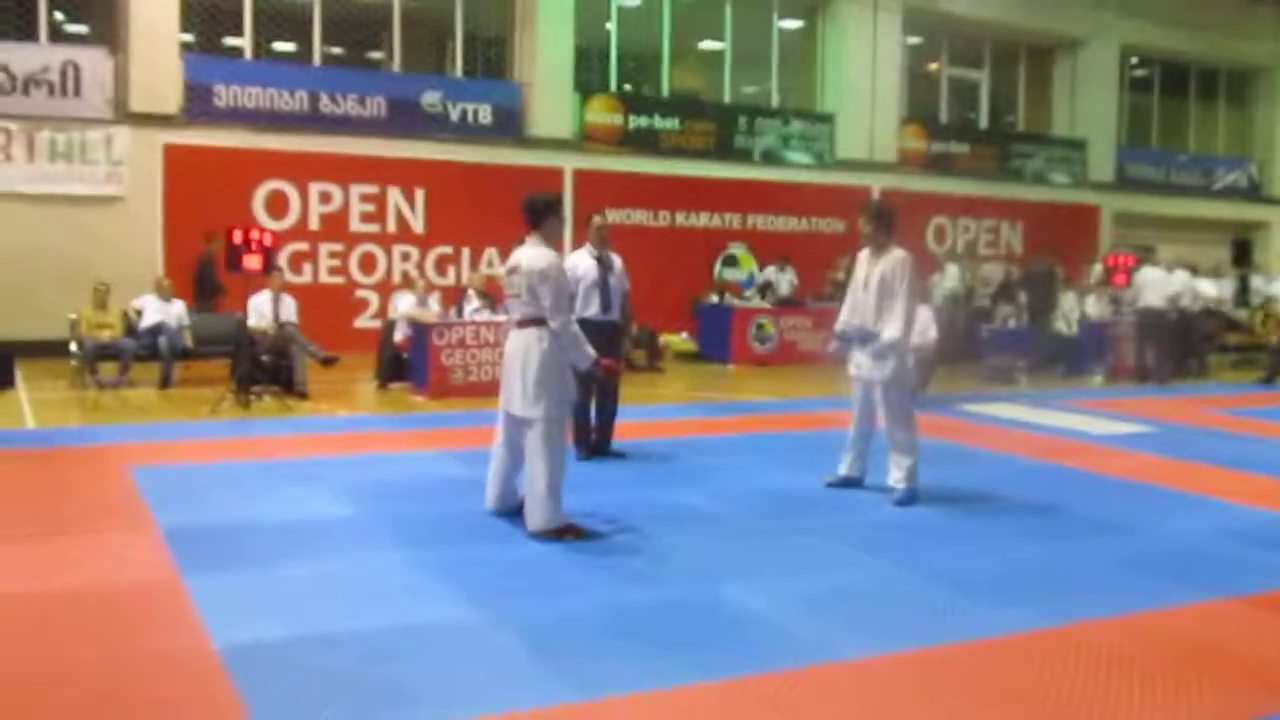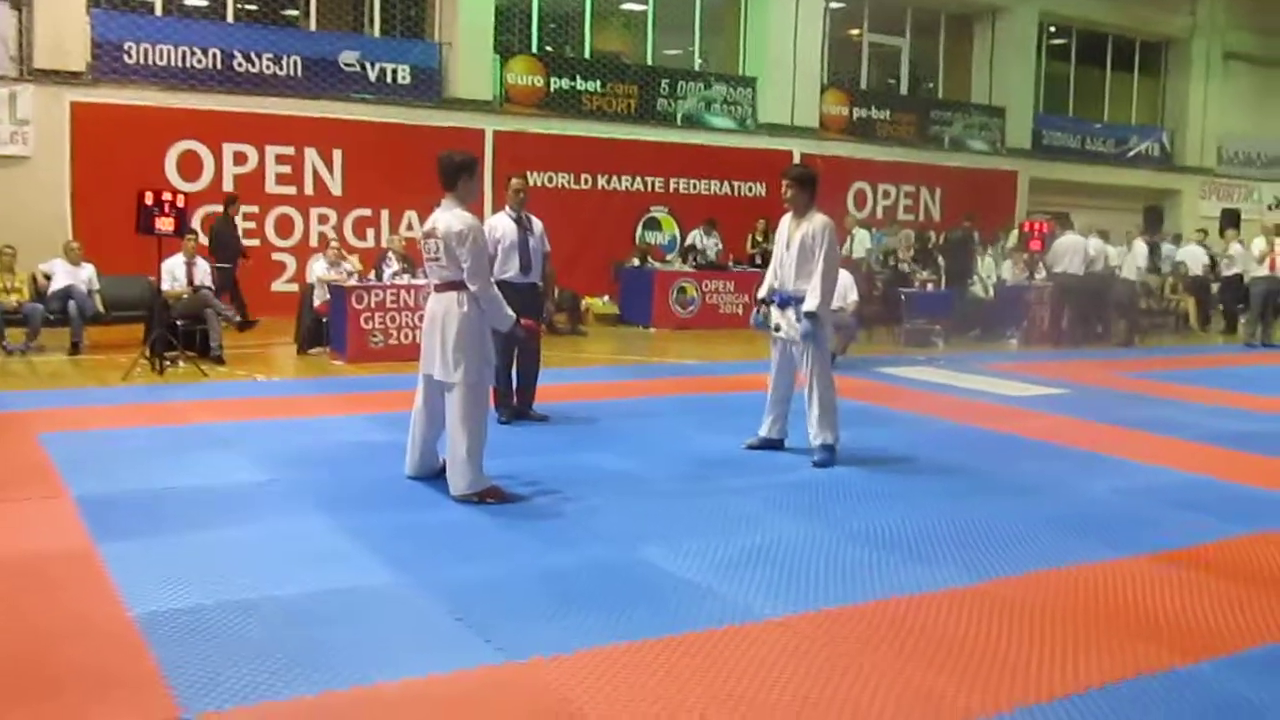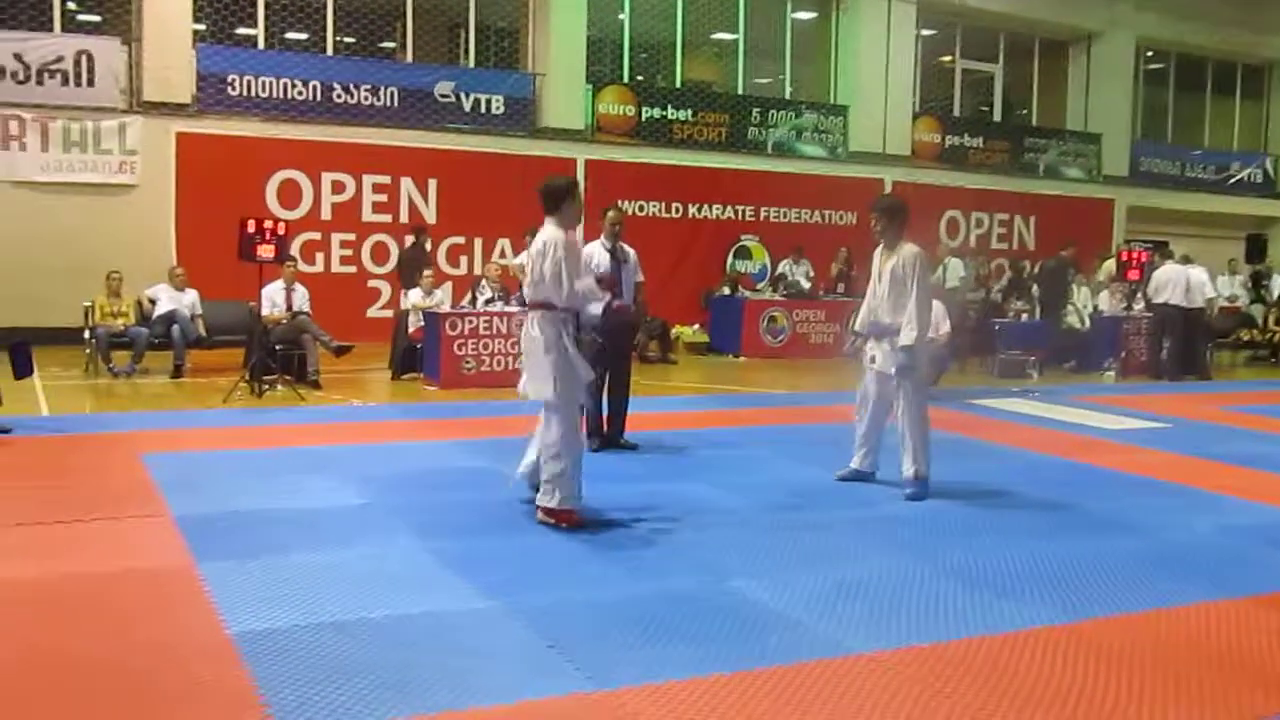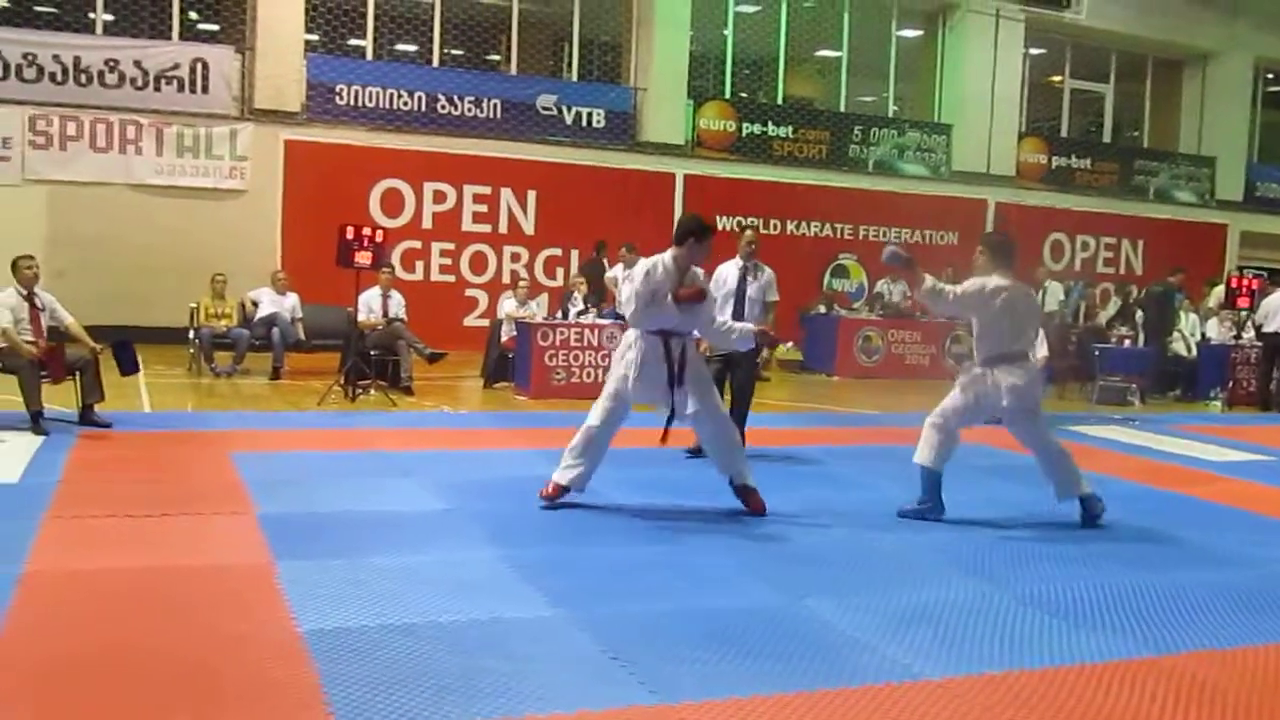
dt=1s
person 1, frame 1
left shoulder: (516, 258)
right shoulder: (548, 261)
right elbow: (561, 320)
right wrist: (591, 360)
left hip: (518, 344)
right hip: (543, 349)
left knee: (514, 424)
right knee: (545, 432)
left ankle: (501, 496)
right ankle: (545, 517)
person 1, frame 2
left shoulder: (433, 221)
right shoulder: (466, 224)
right elbow: (480, 283)
right wrist: (511, 322)
left hip: (437, 307)
right hip: (463, 313)
left knee: (433, 389)
right knee: (466, 396)
left ankle: (422, 461)
right ankle: (467, 481)
person 1, frame 3
left shoulder: (557, 237)
right shoulder: (557, 241)
right elbow: (563, 293)
left wrist: (605, 300)
right wrist: (606, 301)
left hip: (555, 330)
right hip: (549, 332)
left knee: (561, 410)
right knee: (564, 416)
left ankle: (535, 469)
right ankle: (553, 502)
person 1, frame 4
left shoulder: (698, 279)
right shoulder: (650, 269)
left elbow: (713, 327)
right elbow: (635, 315)
left wrist: (752, 334)
right wrist: (675, 302)
left hip: (680, 354)
right hip: (643, 350)
left knee: (714, 419)
right knee: (606, 415)
left ankle: (741, 483)
right ankle: (565, 478)
person 2, frame 1
left shoulder: (900, 260)
right shoulder: (862, 257)
left elbow: (904, 307)
left wrist: (889, 342)
right wrist: (842, 334)
left hip: (886, 350)
right hip: (861, 347)
left knee: (896, 418)
right knee: (860, 414)
left ankle: (904, 482)
right ankle: (851, 470)
person 2, frame 2
left shoulder: (822, 225)
right shoulder: (784, 222)
left elbow: (825, 273)
left wrist: (811, 314)
right wrist: (763, 300)
left hip: (807, 312)
right hip: (781, 310)
left knee: (816, 378)
right knee: (779, 376)
left ankle: (824, 443)
right ankle: (772, 433)
person 2, frame 3
left shoulder: (913, 256)
right shoulder: (879, 253)
left elbow: (920, 305)
left wrist: (908, 346)
right wrist: (862, 331)
left hip: (901, 345)
right hip: (878, 343)
left knee: (911, 411)
right knee: (870, 406)
left ankle: (917, 476)
right ankle: (864, 464)
person 2, frame 4
left shoulder: (982, 288)
right shoulder: (1026, 292)
left elbow: (945, 298)
right elbow: (1032, 332)
left wrist: (914, 272)
left hip: (990, 378)
right hip: (1023, 376)
left knee: (939, 424)
right knee: (1044, 442)
left ankle: (930, 499)
right ankle: (1086, 501)
person 3, frame 1
left shoulder: (616, 262)
right shoulder: (575, 260)
left elbow: (624, 299)
right elbow: (567, 299)
left wrist: (625, 333)
left hip: (611, 329)
right hip: (586, 328)
left knee: (609, 388)
right knee: (582, 388)
left ankle: (602, 442)
right ankle: (583, 443)
person 3, frame 2
left shoulder: (536, 224)
right shoulder: (494, 223)
left elbow: (545, 262)
right elbow: (486, 262)
left wrist: (548, 296)
left hip: (531, 291)
right hip: (505, 291)
left knee: (531, 351)
right knee: (503, 353)
left ankle: (525, 405)
right ankle: (504, 407)
person 3, frame 3
left shoulder: (630, 254)
right shoulder: (591, 253)
left elbow: (638, 291)
left wrist: (641, 325)
left hip: (624, 320)
right hip: (597, 320)
left knee: (621, 380)
right knee: (594, 380)
left ankle: (615, 434)
right ankle: (595, 434)
person 3, frame 4
left shoulder: (767, 275)
right shoulder: (723, 270)
left elbow: (770, 311)
right elbow: (709, 305)
left knee: (742, 394)
right knee: (713, 389)
